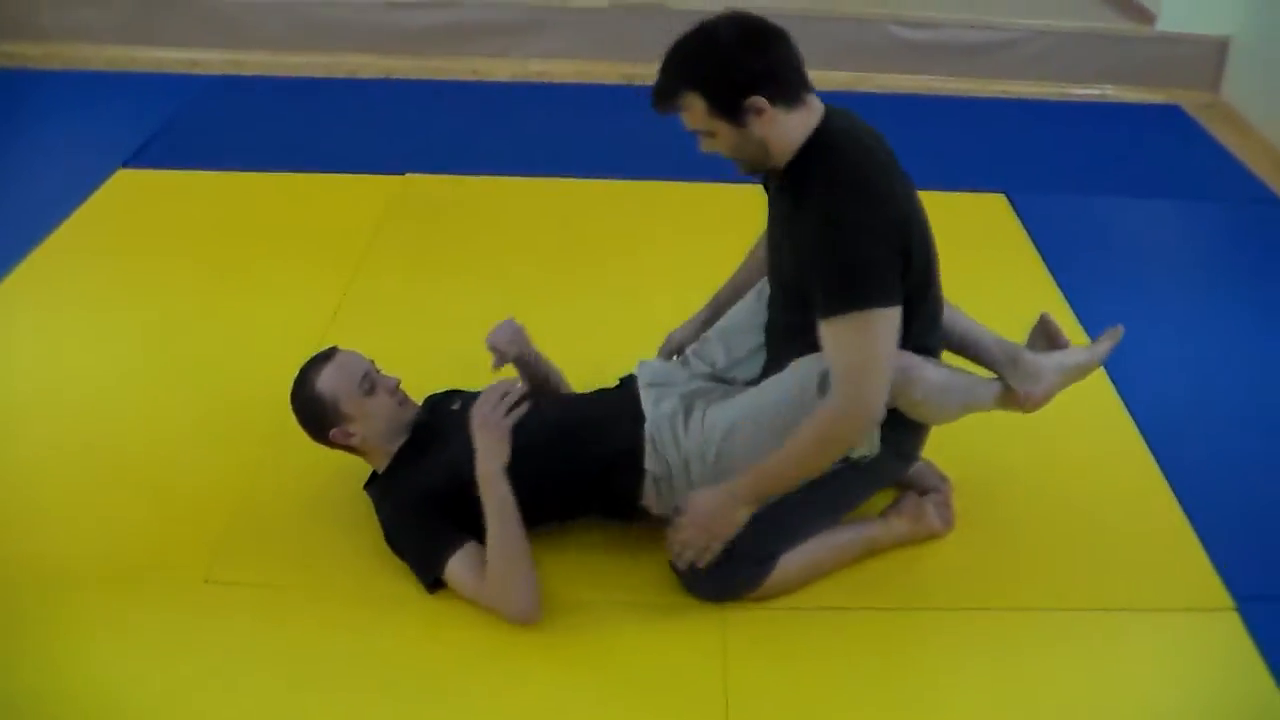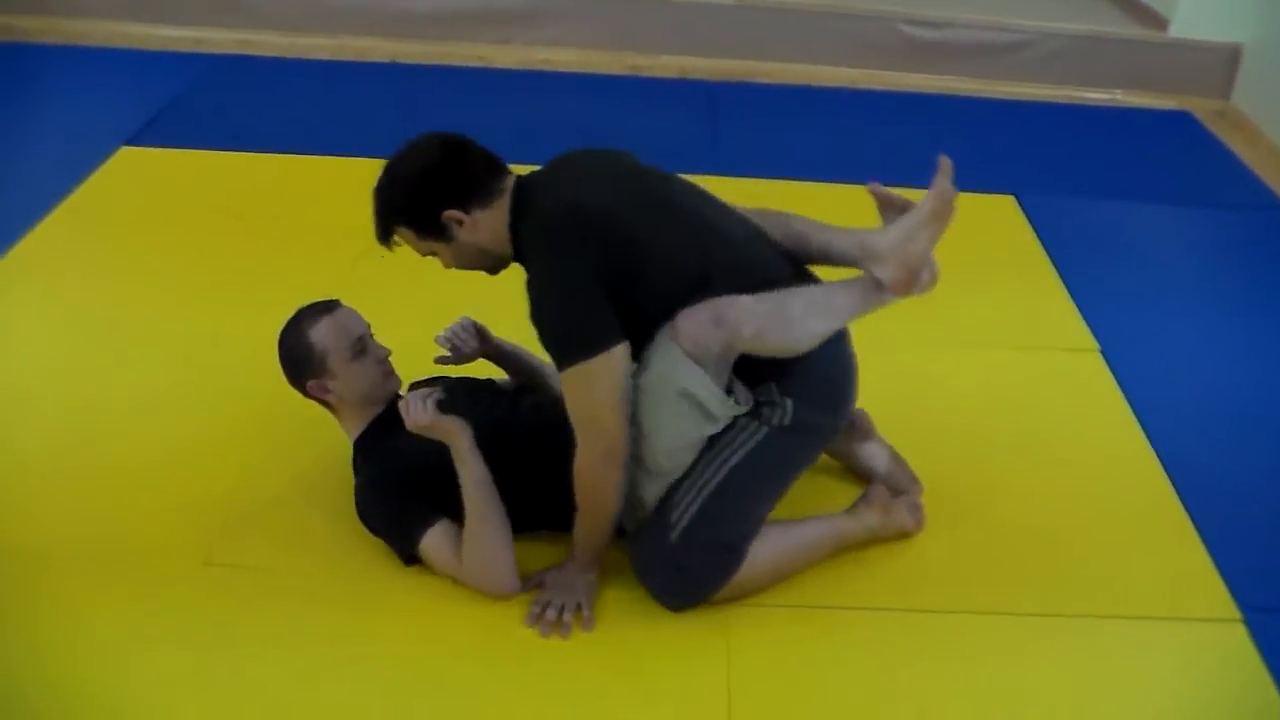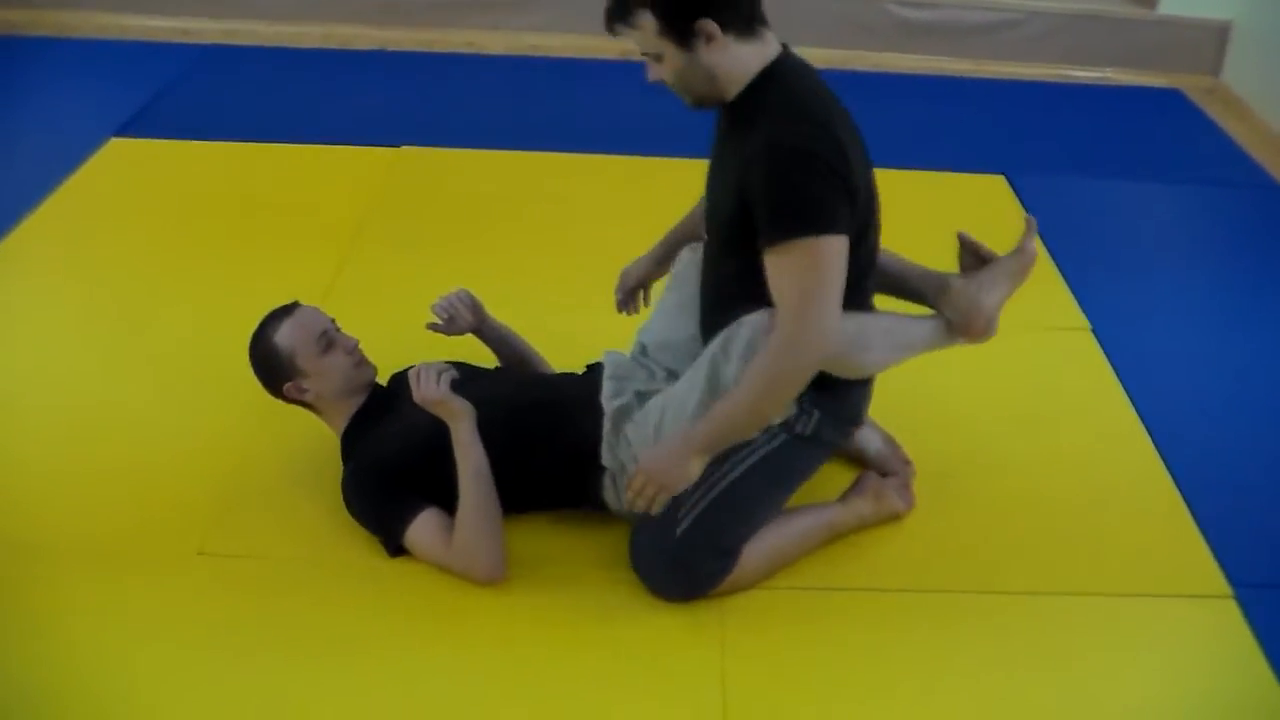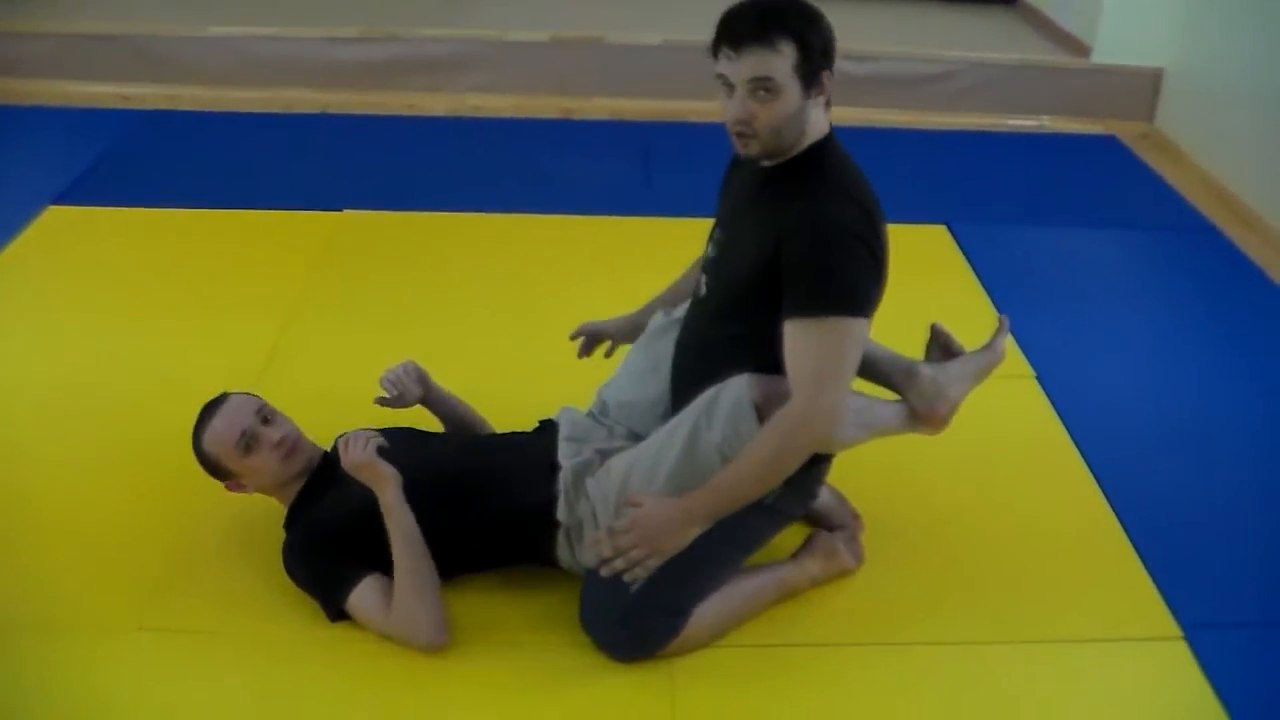
dt=1s
person 1, frame 1
left shoulder: (439, 413)
right shoulder: (410, 508)
right elbow: (518, 603)
left wrist: (521, 355)
right wrist: (491, 468)
left hip: (658, 393)
right hip: (675, 461)
right knee: (883, 372)
left ankle: (882, 450)
right ankle: (1009, 387)
person 1, frame 2
left shoulder: (422, 400)
right shoulder: (383, 486)
left elbow: (552, 390)
right elbow: (499, 579)
left wrist: (489, 345)
right wrist: (460, 444)
left ankle: (834, 434)
person 1, frame 3
left shoulder: (407, 390)
right shoulder: (372, 478)
right elbow: (484, 563)
left wrist: (483, 325)
right wrist: (461, 426)
right hip: (632, 467)
left knee: (711, 262)
right knee: (771, 330)
right ankle: (955, 317)
person 1, frame 4
left shoulder: (350, 452)
right shoulder: (315, 545)
right elbow: (427, 630)
left wrist: (428, 392)
right wrist: (388, 493)
left hip: (571, 449)
right hip: (581, 524)
left knee: (689, 326)
right knee: (751, 398)
person 2, frame 1
left shoulder: (846, 216)
right shoulder: (823, 133)
left elbow: (858, 404)
right elbow: (778, 249)
left wrist: (740, 501)
right wrist: (695, 328)
left hip: (873, 414)
left knee: (712, 564)
person 2, frame 2
left shoulder: (561, 276)
right shoulder: (574, 176)
left elbow: (604, 448)
left wrist: (583, 565)
left hip: (795, 378)
right hip: (792, 335)
left knee: (675, 570)
person 2, frame 3
left shoulder: (791, 144)
right shoulder: (757, 94)
left elbow: (809, 336)
left wrist: (695, 446)
right wrist: (659, 255)
left hip: (799, 388)
right hip: (748, 357)
left knee: (671, 562)
person 2, frame 4
left shoulder: (830, 221)
right shoulder: (754, 161)
left elbow: (816, 413)
left wrist: (690, 514)
right wrist: (636, 322)
left hip: (756, 452)
right hip: (701, 416)
left knee: (620, 620)
left ankle: (810, 564)
